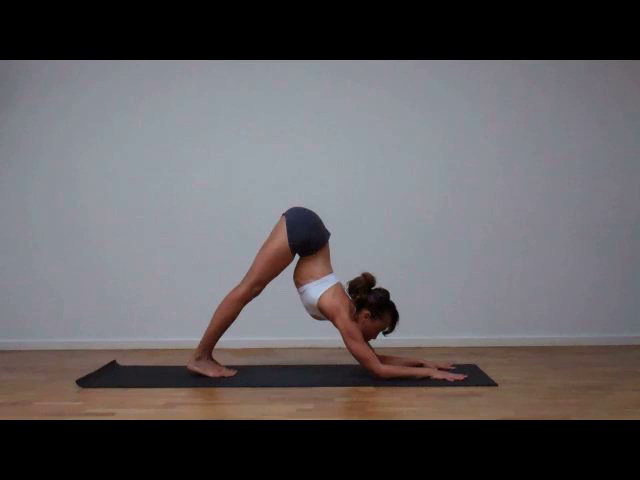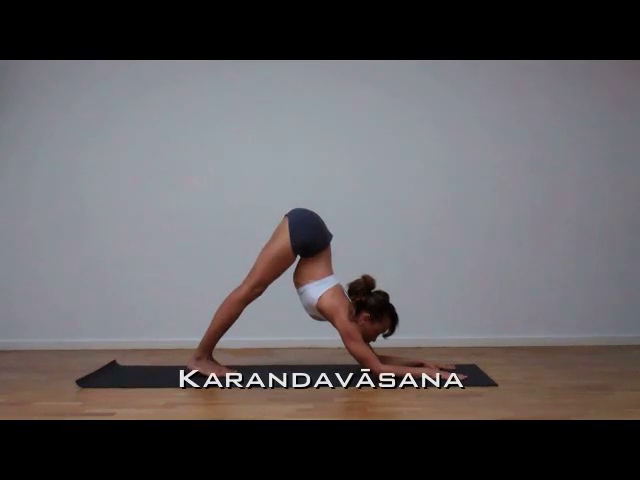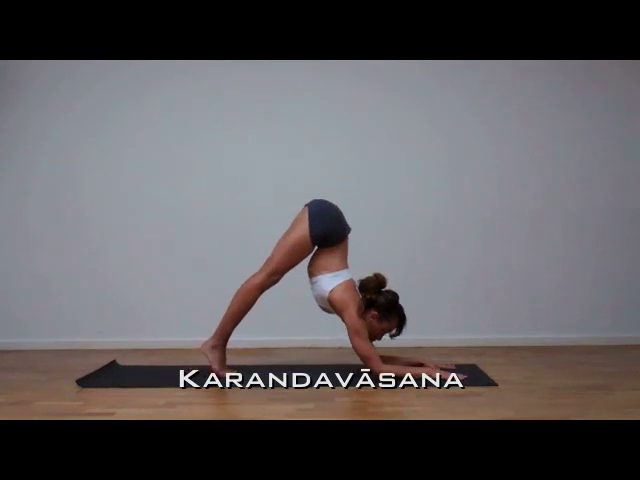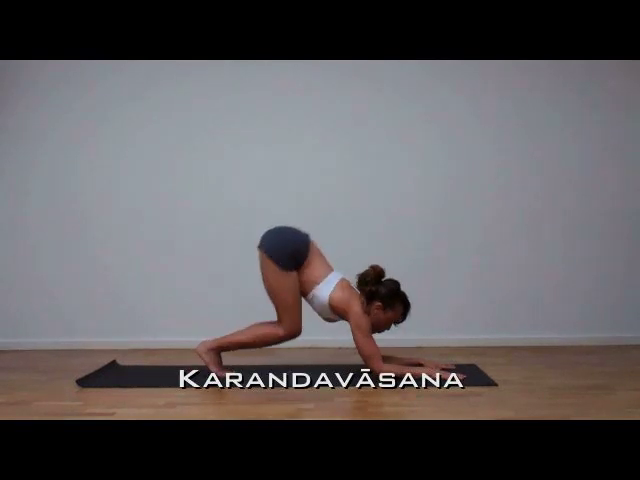
dt=0.7s
person 1, frame 1
left shoulder: (351, 311)
right shoulder: (345, 316)
left elbow: (372, 357)
right elbow: (378, 369)
left wrist: (421, 362)
right wrist: (429, 372)
left hip: (304, 226)
right hip: (299, 227)
left knee: (251, 290)
right knee: (246, 289)
right ankle: (200, 356)
person 1, frame 2
left shoulder: (350, 313)
right shoulder: (344, 318)
left elbow: (372, 358)
right elbow: (377, 369)
left wrist: (421, 362)
right wrist: (427, 372)
left hip: (306, 228)
right hip: (302, 228)
left knee: (252, 291)
right knee: (249, 290)
right ankle: (200, 356)
person 1, frame 3
left shoulder: (358, 308)
right shoulder: (353, 312)
left elbow: (374, 357)
right elbow: (377, 368)
left wrist: (419, 362)
right wrist: (425, 371)
left hip: (325, 221)
right hip: (321, 219)
left knee: (269, 278)
right knee: (266, 276)
right ankle: (216, 342)
person 1, frame 4
left shoulder: (356, 302)
right shoulder: (356, 309)
left elbow: (374, 358)
right elbow: (378, 367)
left wrist: (418, 362)
right wrist: (423, 371)
left hip: (287, 244)
right hip: (282, 246)
left knee: (287, 328)
right knee: (290, 328)
right ankle: (211, 346)
